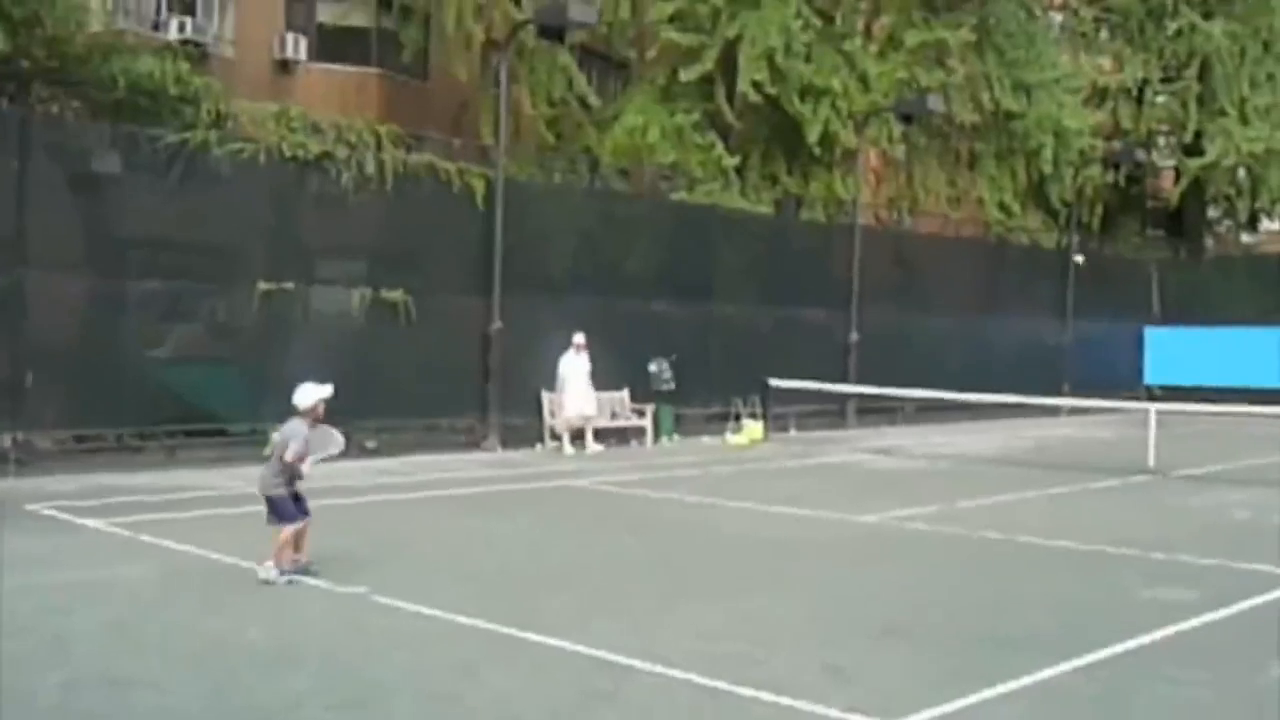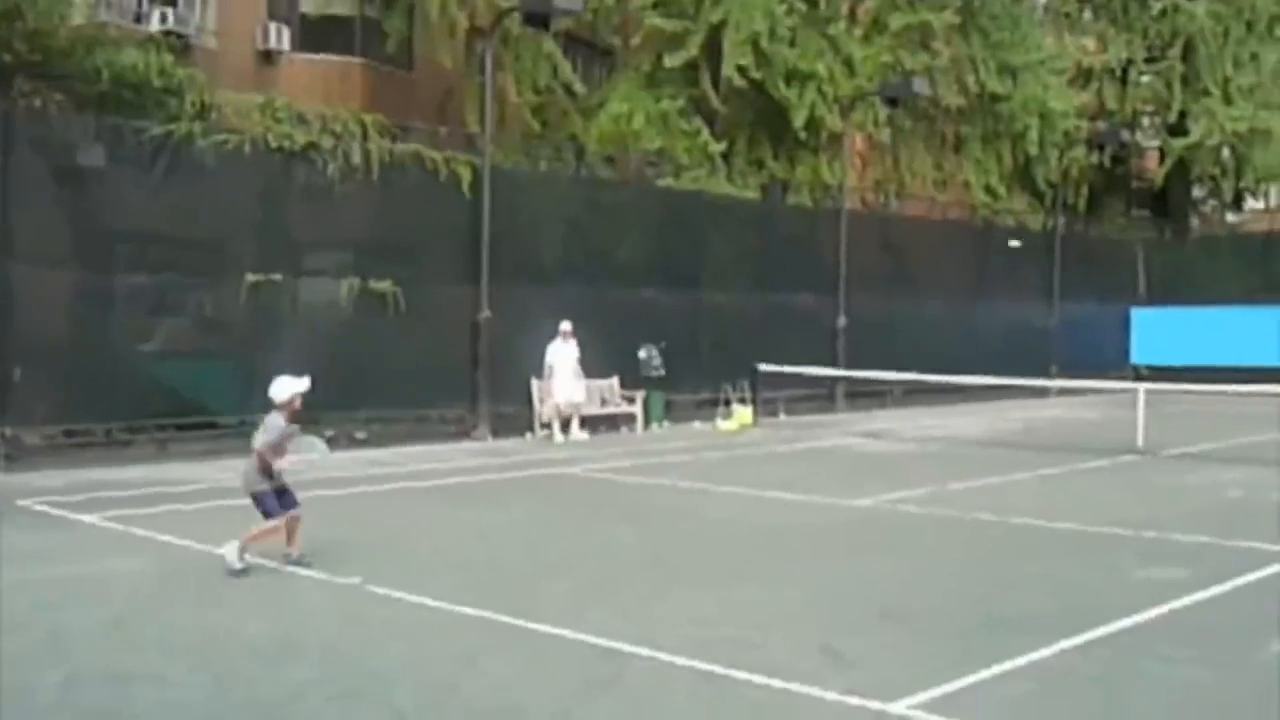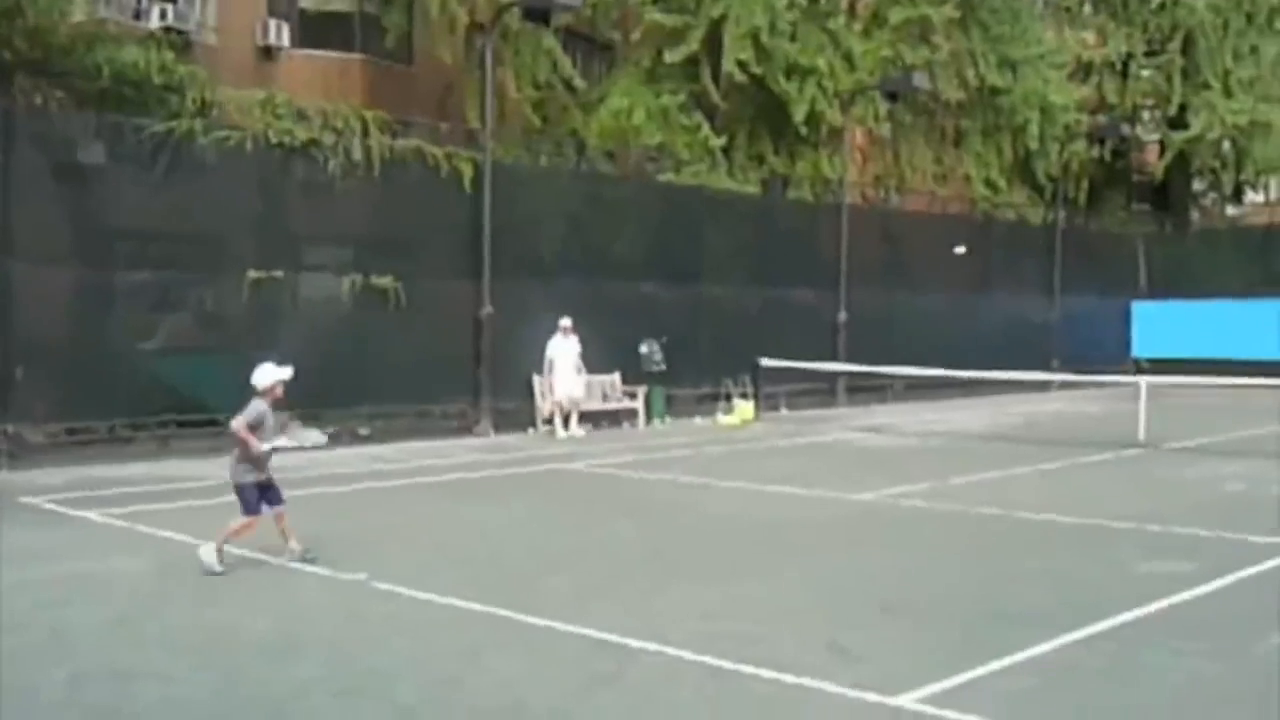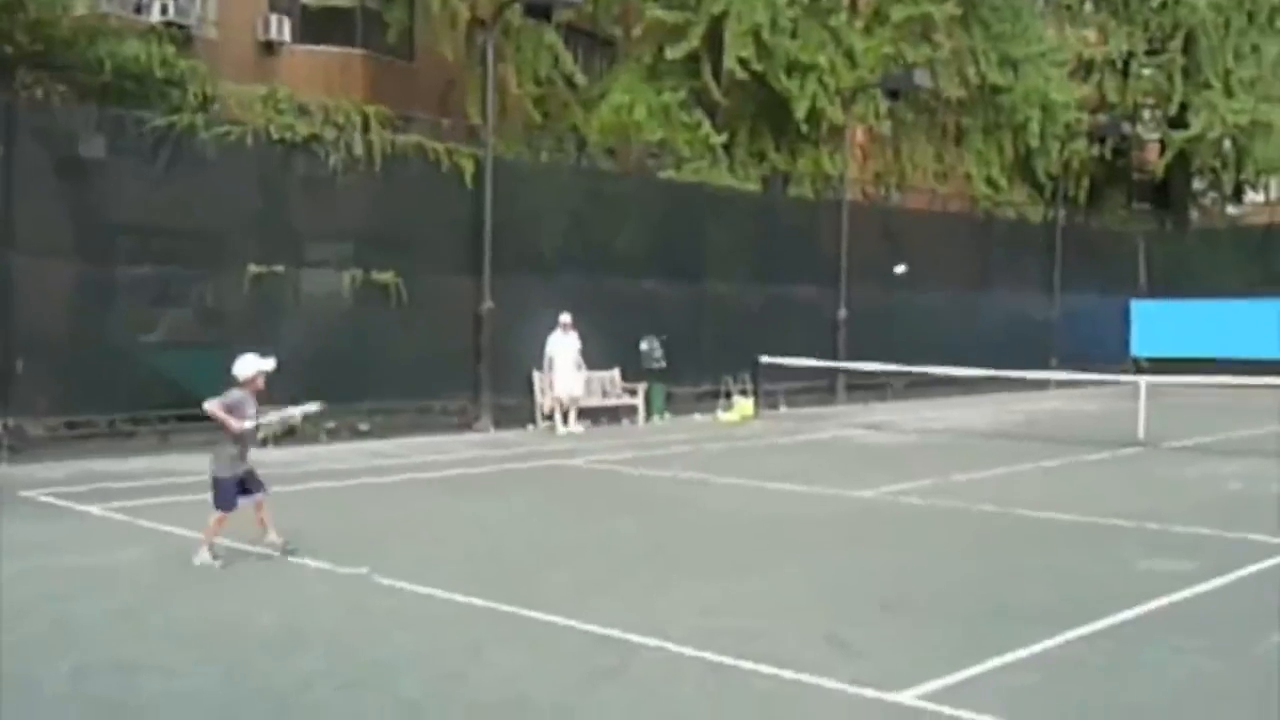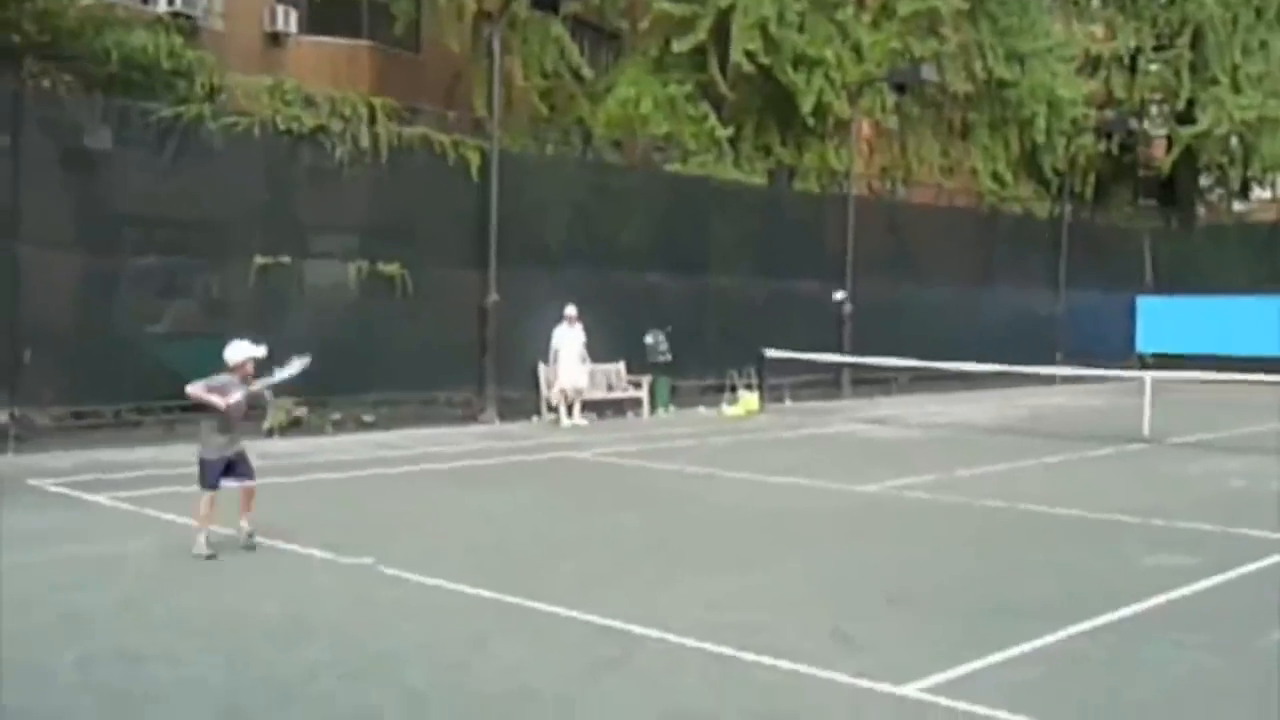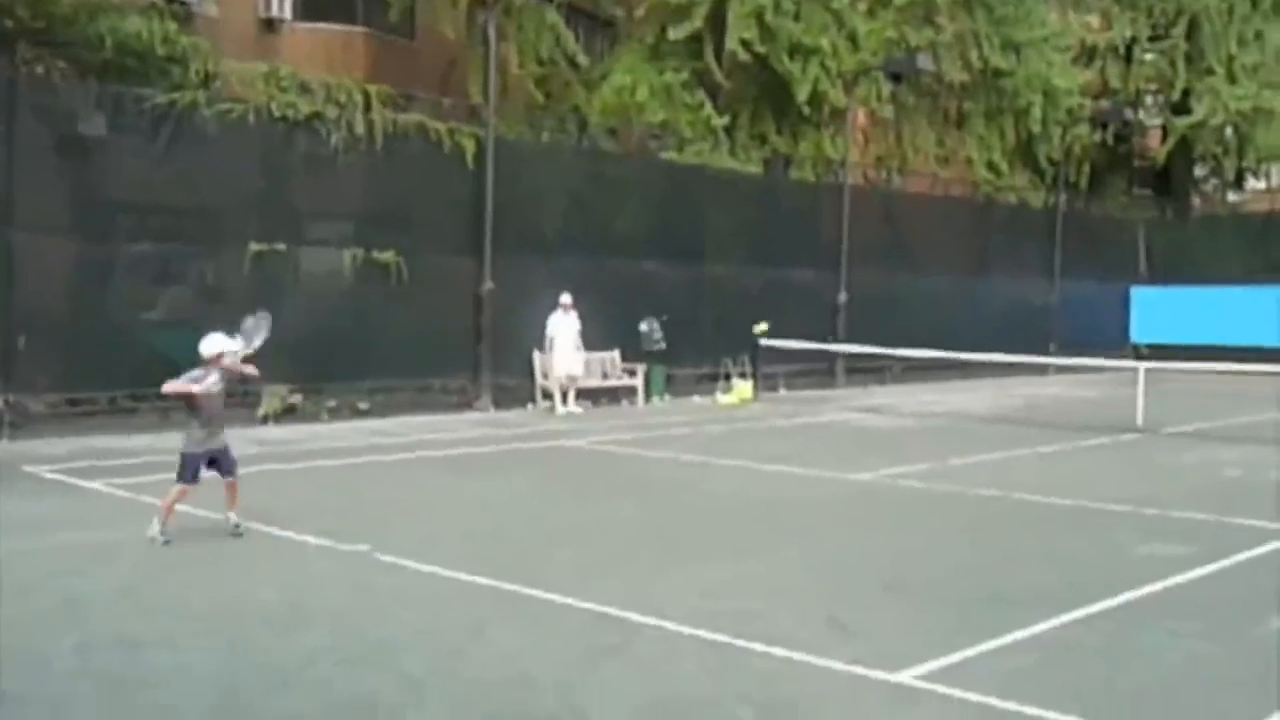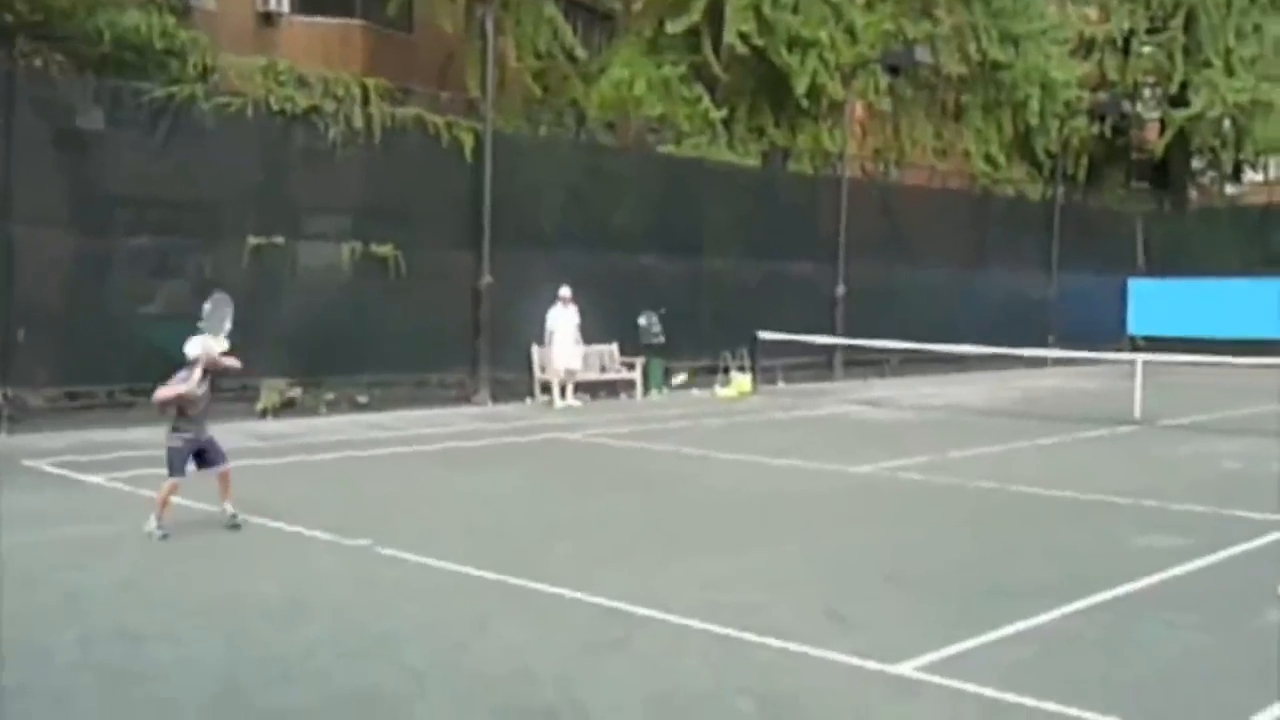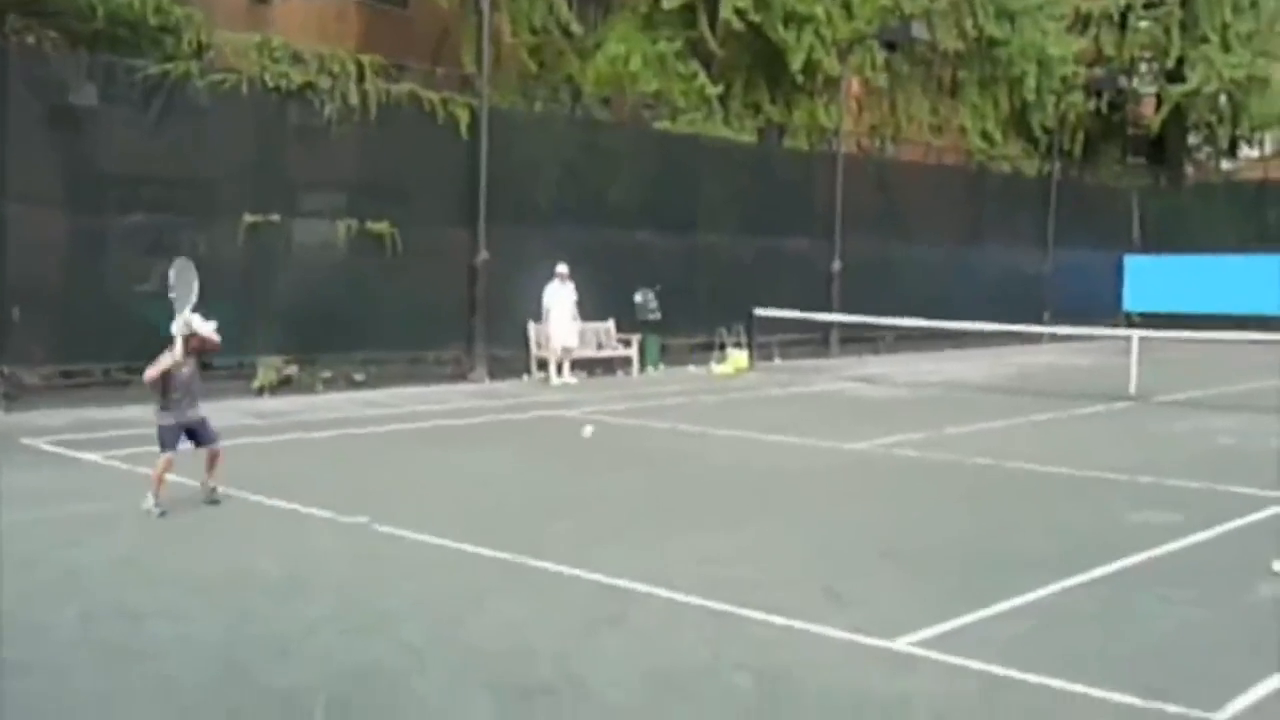
dt=0.1s
person 1, frame 1
left shoulder: (295, 424)
right shoulder: (300, 431)
left elbow: (275, 438)
right elbow: (289, 458)
right wrist: (302, 467)
left hip: (284, 483)
right hip: (274, 485)
left knee: (304, 520)
right knee: (293, 525)
left ankle: (297, 561)
right ankle: (269, 567)
person 1, frame 2
left shoulder: (279, 420)
right shoulder: (277, 424)
left elbow: (266, 443)
right elbow: (258, 446)
right wrist: (273, 464)
left hip: (272, 480)
right hip: (259, 482)
left knee: (294, 512)
right knee: (276, 522)
left ankle: (292, 553)
right ankle: (236, 549)
person 1, frame 3
left shoulder: (267, 408)
right shoulder: (259, 408)
right elbow: (235, 425)
right wrist: (252, 443)
left hip: (261, 472)
right hip: (245, 472)
left knee: (279, 509)
right knee: (251, 518)
left ankle: (294, 548)
right ankle: (213, 550)
person 1, frame 4
left shoulder: (249, 398)
right shoulder: (236, 397)
right elbow: (208, 406)
right wrist: (229, 421)
left hip: (241, 464)
right hip: (225, 466)
left knee: (259, 498)
right knee: (224, 511)
left ankle: (272, 538)
right ankle: (204, 553)
person 1, frame 5
left shoulder: (243, 382)
right shoulder: (221, 382)
right elbow: (190, 388)
right wrist: (214, 400)
left hip: (234, 446)
right hip: (213, 449)
left knee: (249, 484)
right knee: (210, 492)
left ankle: (244, 528)
right ankle: (201, 539)
person 1, frame 6
left shoulder: (224, 372)
right shoulder: (196, 376)
left elbow: (253, 372)
right elbow: (166, 388)
left wrist: (239, 366)
right wrist: (192, 389)
left hip: (217, 440)
right hip: (195, 444)
left knee: (232, 478)
right knee: (183, 487)
left ankle: (231, 519)
right ankle: (158, 525)
person 1, frame 7
left shoulder: (208, 369)
right shoulder: (181, 379)
left elbow: (236, 365)
right elbow: (157, 397)
left wrist: (217, 356)
right wrist: (183, 390)
left hip: (201, 435)
right hip: (179, 438)
left knee: (223, 469)
right knee: (174, 480)
left ankle: (228, 511)
right ankle: (155, 521)
person 1, frame 8
left shoulder: (194, 349)
right shoulder: (168, 356)
left elbow: (215, 340)
right elbow: (147, 377)
left wrist: (194, 327)
right wrist: (171, 361)
left hip: (193, 414)
right hip: (169, 417)
left knee: (214, 448)
right knee: (167, 457)
left ankle: (208, 485)
right ankle: (152, 499)
